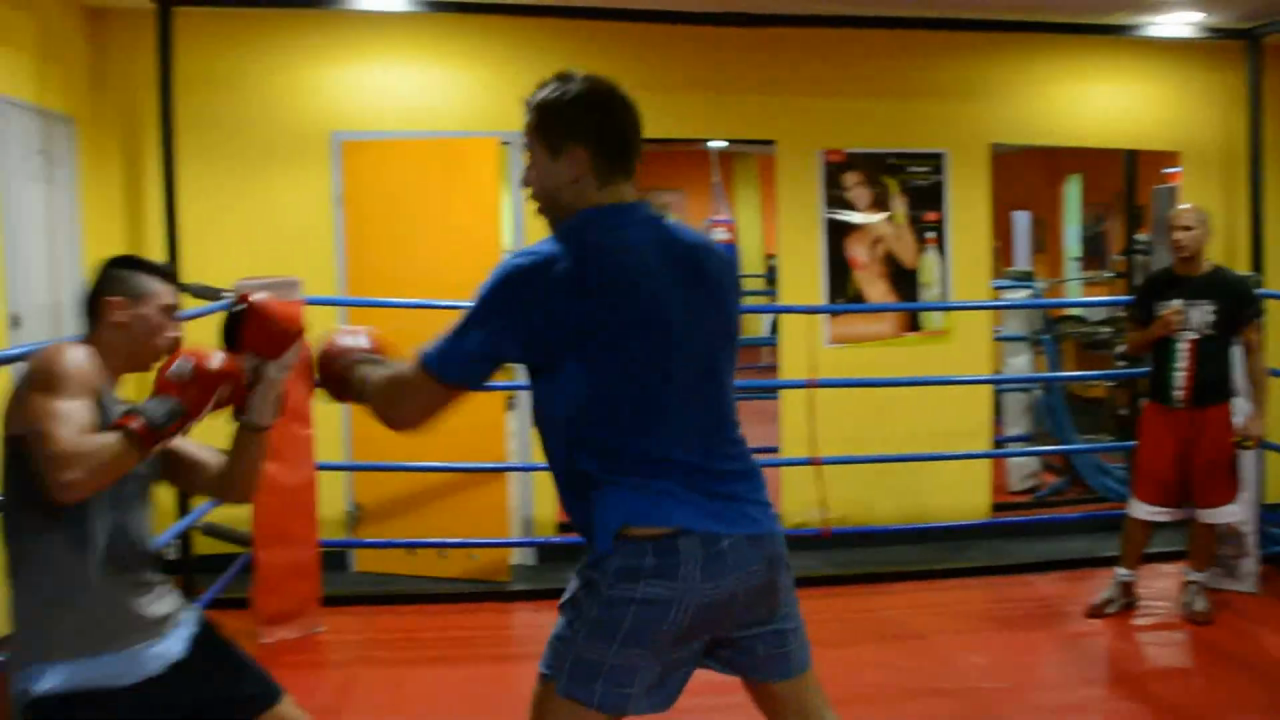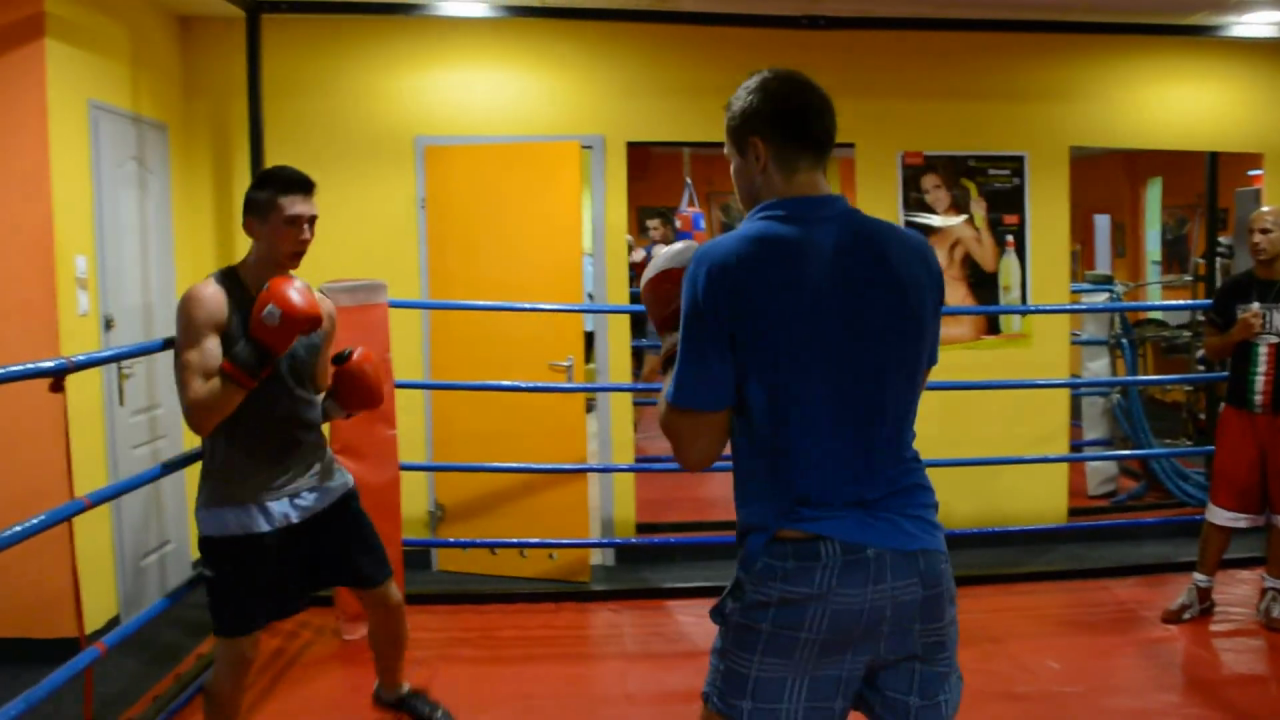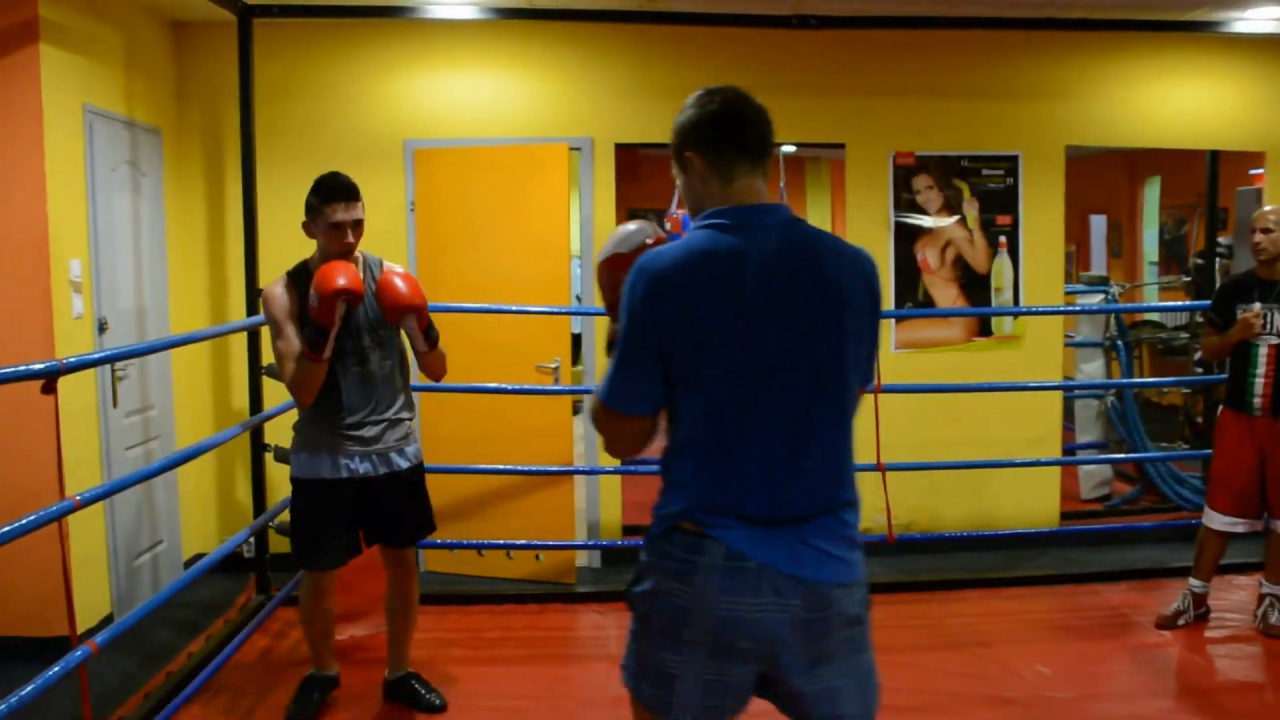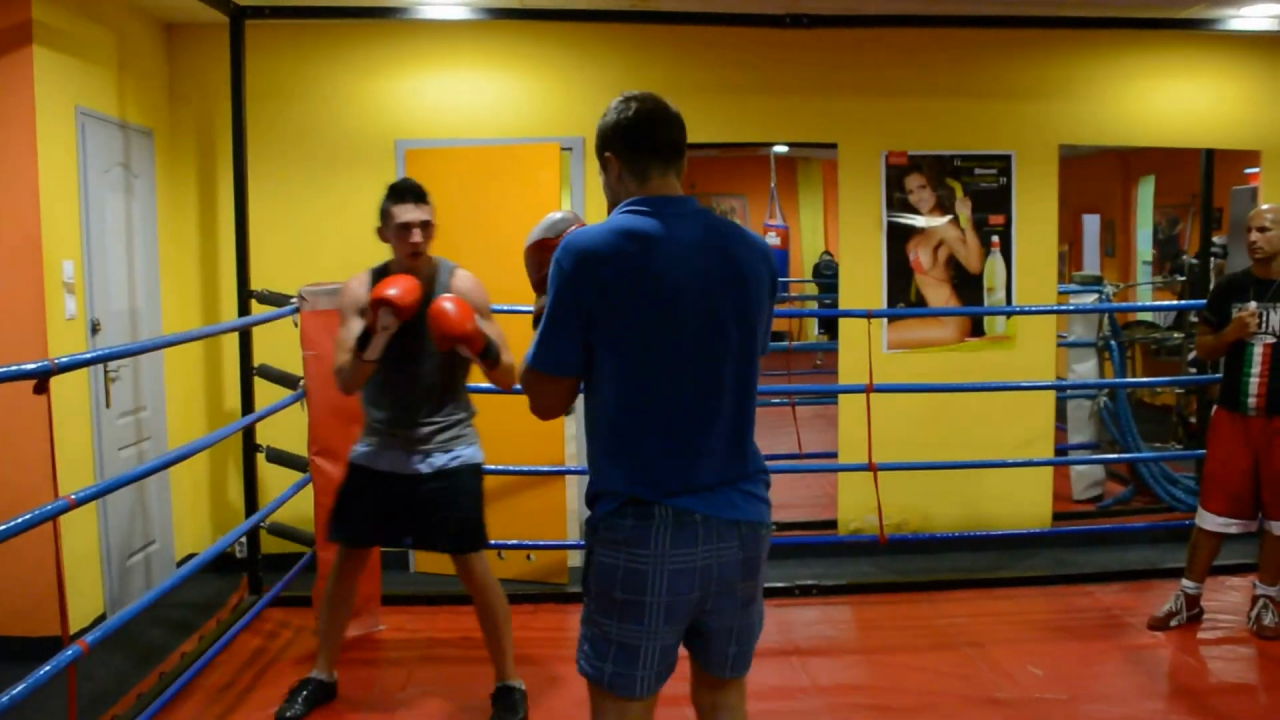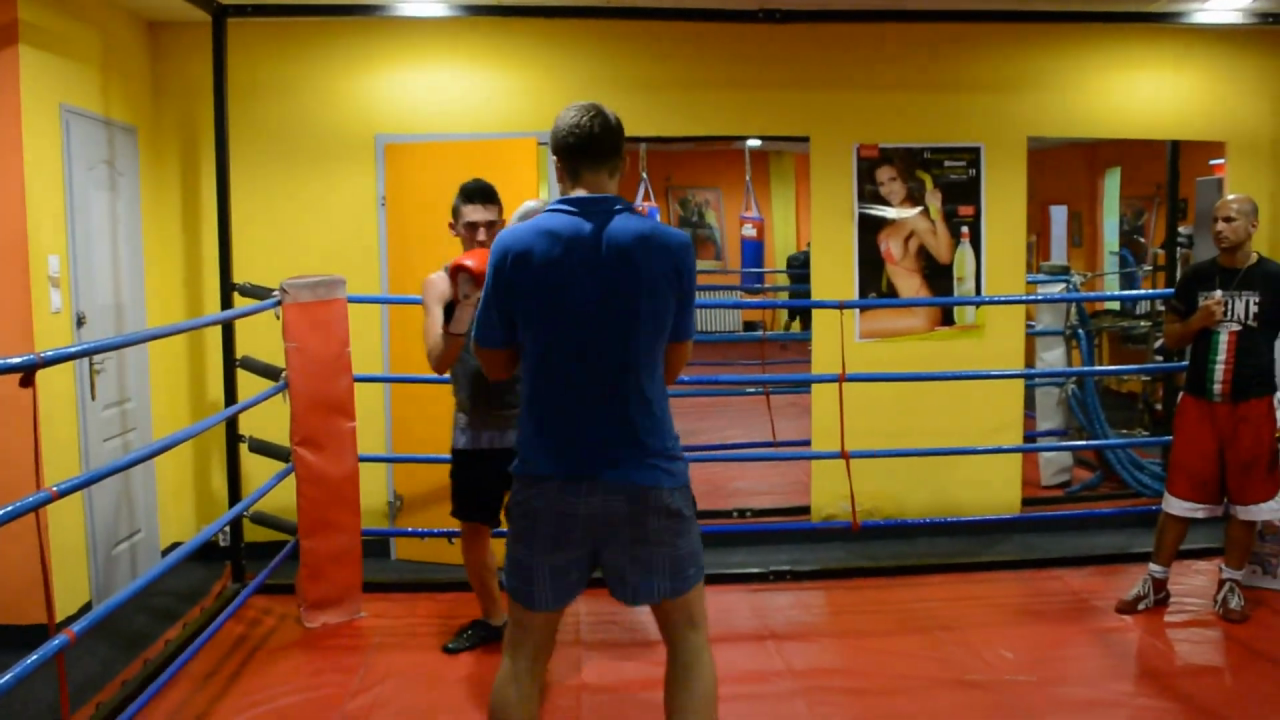
dt=0.5s
person 1, frame 1
left shoulder: (541, 280)
right shoulder: (709, 260)
left elbow: (406, 406)
left wrist: (350, 366)
left hip: (651, 561)
right hip: (749, 541)
person 1, frame 2
left shoulder: (723, 266)
right shoulder: (912, 256)
left elbow: (694, 447)
left wrist: (674, 346)
left hip: (797, 570)
right hip: (915, 557)
person 1, frame 3
left shoulder: (662, 274)
right shoulder: (852, 269)
left elbow: (622, 438)
left wrist: (623, 337)
left hip: (698, 568)
right hip: (824, 571)
person 1, frame 4
left shoulder: (586, 253)
right shoulder: (753, 254)
left elbow: (546, 400)
left wrist: (552, 311)
left hip: (634, 528)
right hip: (739, 520)
person 1, frame 5
left shoulder: (517, 244)
right shoulder: (669, 246)
left elbow: (493, 364)
right elbow: (672, 363)
left hip: (550, 483)
right hip: (648, 479)
left knee: (524, 654)
right knee: (690, 637)
person 2, frame 1
left shoulder: (128, 416)
right shoulder: (65, 368)
left elbow: (237, 485)
right elbow: (69, 476)
left wrist: (264, 390)
right wrist: (162, 415)
left hip: (168, 637)
right hip: (81, 670)
person 2, frame 2
left shoulder: (319, 306)
right shoulder: (207, 302)
right elbow: (200, 417)
left wrist: (348, 397)
right wrist: (259, 349)
left hip: (319, 487)
right hip: (240, 508)
left knee: (385, 598)
right knee: (238, 653)
person 2, frame 3
left shoulder: (390, 278)
right shoulder: (283, 294)
left elbow: (436, 371)
right elbow: (301, 392)
left wrist: (422, 326)
right wrist: (322, 327)
left hip: (393, 451)
right hip: (323, 459)
left knee: (402, 565)
right knee: (319, 581)
left ankle: (398, 674)
right ankle: (323, 672)
person 2, frame 4
left shoulder: (463, 286)
right shoulder: (361, 291)
left elbow: (507, 376)
right elbow: (347, 382)
left wrist: (480, 343)
right wrist: (379, 331)
left hip: (448, 450)
right hip: (378, 449)
left knee: (472, 564)
right knee: (347, 561)
right ankle: (324, 675)
person 2, frame 5
right shoulder: (441, 284)
right elbow: (439, 362)
right wrist: (462, 301)
right hip: (473, 432)
right knee: (471, 531)
right ankle: (491, 618)
person 3, frame 1
left shoulder: (1232, 287)
right shoulder: (1154, 286)
left elbow: (1253, 349)
right elbow: (1132, 345)
left wrist: (1257, 412)
right wrist: (1157, 329)
left hip: (1210, 411)
right hip: (1161, 409)
left knee: (1208, 504)
right knee: (1144, 499)
left ankle: (1195, 586)
right ankle: (1123, 584)
person 3, frame 2
right shoulder: (1233, 289)
right elbow: (1210, 350)
right wrist: (1236, 334)
right hip: (1239, 412)
right knee: (1222, 505)
right ankle: (1200, 591)
person 3, frame 3
right shoulder: (1234, 289)
right elbow: (1208, 350)
right wrist: (1236, 334)
right hip: (1239, 415)
right knee: (1220, 509)
right ankle: (1196, 596)
person 3, frame 4
right shoulder: (1230, 287)
right elbow: (1203, 349)
right wrist: (1231, 332)
right hip: (1233, 415)
right knee: (1213, 509)
right ankle: (1189, 597)
person 3, frame 5
right shoulder: (1196, 277)
right elbow: (1171, 338)
right wrist: (1198, 321)
right hip: (1199, 402)
right knee: (1180, 494)
left ankle: (1230, 584)
right ankle: (1156, 581)
